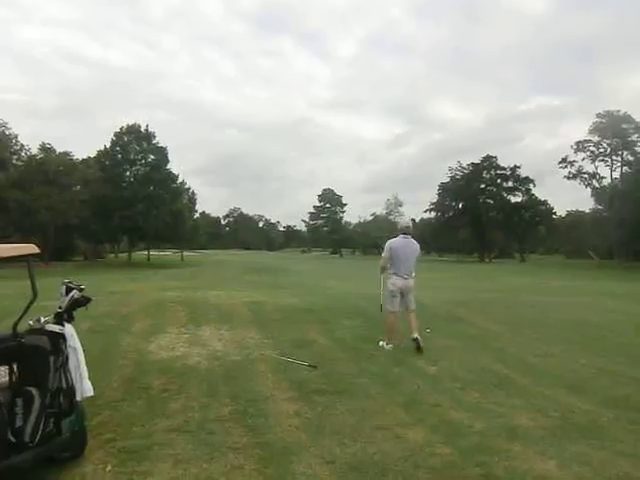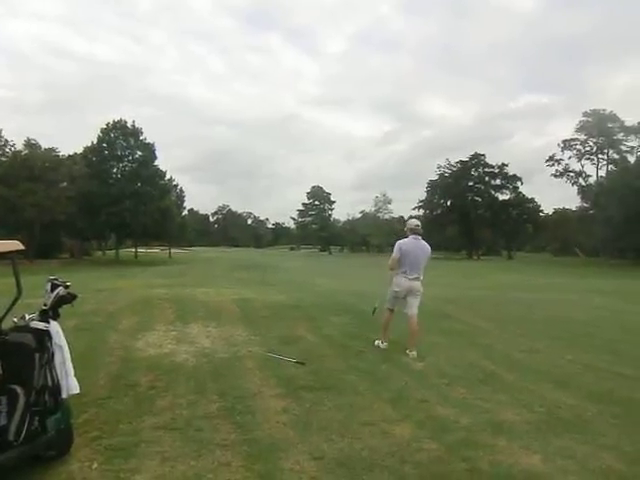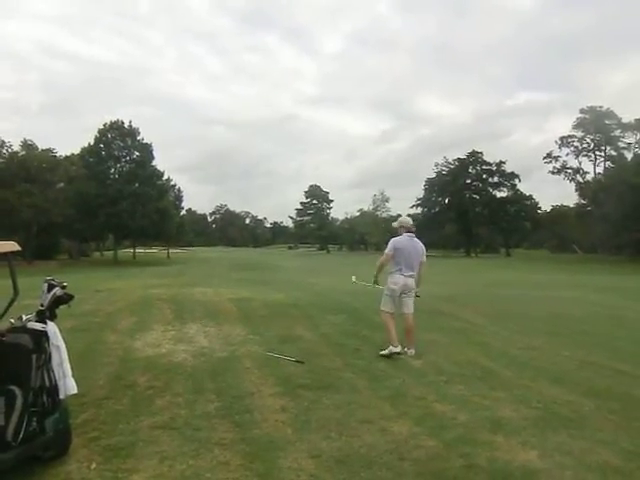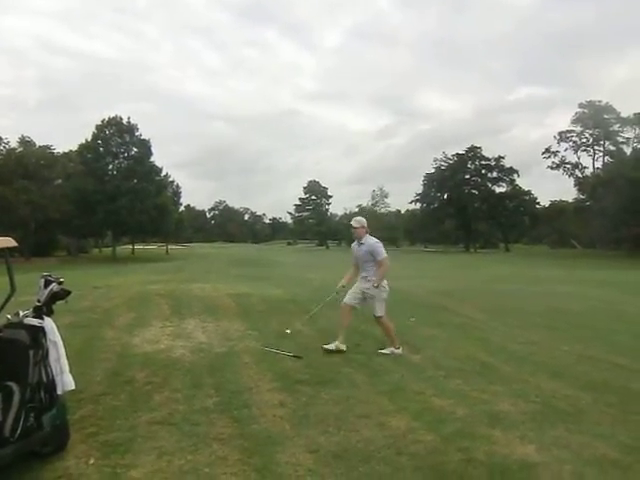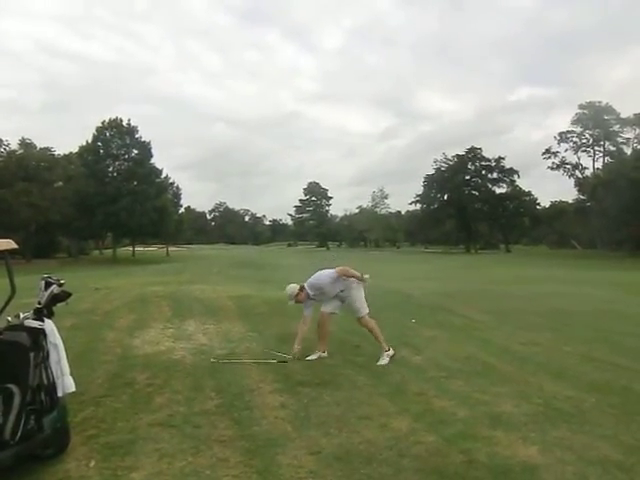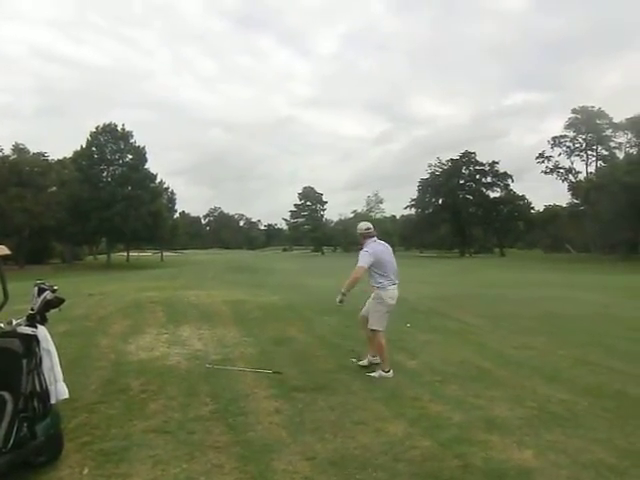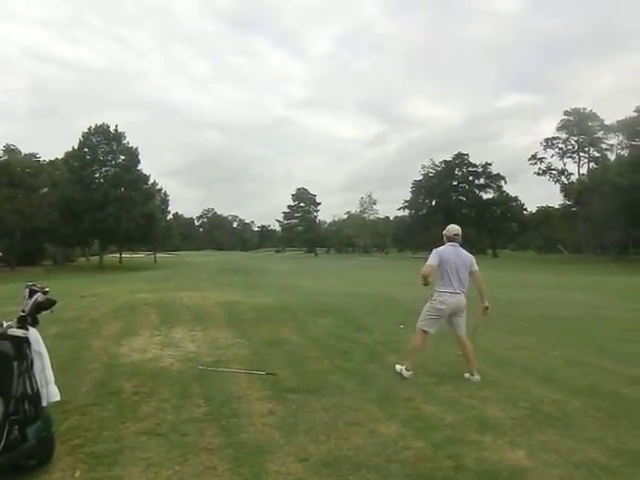
dt=0.7s
person 1, frame 1
left shoulder: (391, 243)
right shoulder: (416, 245)
left elbow: (383, 264)
left wrist: (382, 270)
left hip: (394, 281)
right hip: (409, 281)
left knee: (392, 312)
right knee: (411, 310)
left ankle: (389, 342)
right ankle: (415, 335)
person 1, frame 2
left shoulder: (401, 244)
right shoulder: (427, 247)
left elbow: (391, 266)
left hip: (400, 281)
right hip: (416, 284)
left knee: (389, 310)
right knee: (413, 316)
left ankle: (383, 341)
right ankle: (412, 349)
person 1, frame 3
left shoulder: (395, 241)
right shoulder: (420, 245)
left elbow: (383, 261)
right elbow: (420, 269)
left wrist: (376, 276)
right wrist: (417, 286)
left hip: (395, 280)
right hip: (410, 281)
left knee: (386, 312)
right knee: (408, 315)
left ankle: (395, 345)
right ankle: (410, 347)
person 1, frame 4
left shoulder: (374, 244)
right shoulder: (354, 245)
left elbow: (385, 266)
right elbow: (355, 267)
left wrist: (376, 285)
right wrist: (343, 282)
left hip: (376, 284)
right hip: (361, 282)
left knee: (380, 317)
right knee: (345, 307)
left ankle: (396, 347)
right ankle: (340, 342)
person 1, frame 5
left shoulder: (318, 281)
right shoulder: (308, 298)
left elbow: (343, 269)
right elbow: (304, 323)
left wrist: (361, 277)
right wrist: (297, 346)
left hip: (351, 287)
left knee: (363, 319)
right knee: (323, 317)
left ankle: (386, 350)
right ankle: (322, 350)
person 1, frame 6
left shoulder: (367, 251)
right shoulder: (385, 246)
left elbow: (356, 275)
left wrist: (342, 293)
left hip: (383, 294)
right hip: (390, 290)
left knee: (376, 330)
right knee: (364, 318)
left ankle: (385, 369)
right ankle: (373, 356)
person 1, frame 7
left shoulder: (439, 251)
right shoulder: (468, 256)
left elbow: (425, 273)
right elbow: (479, 280)
left wrist: (425, 280)
right wrist: (484, 301)
left hip: (441, 299)
right hip: (460, 300)
left knee: (421, 331)
right knee: (462, 337)
left ankle: (407, 368)
right ankle: (473, 373)
